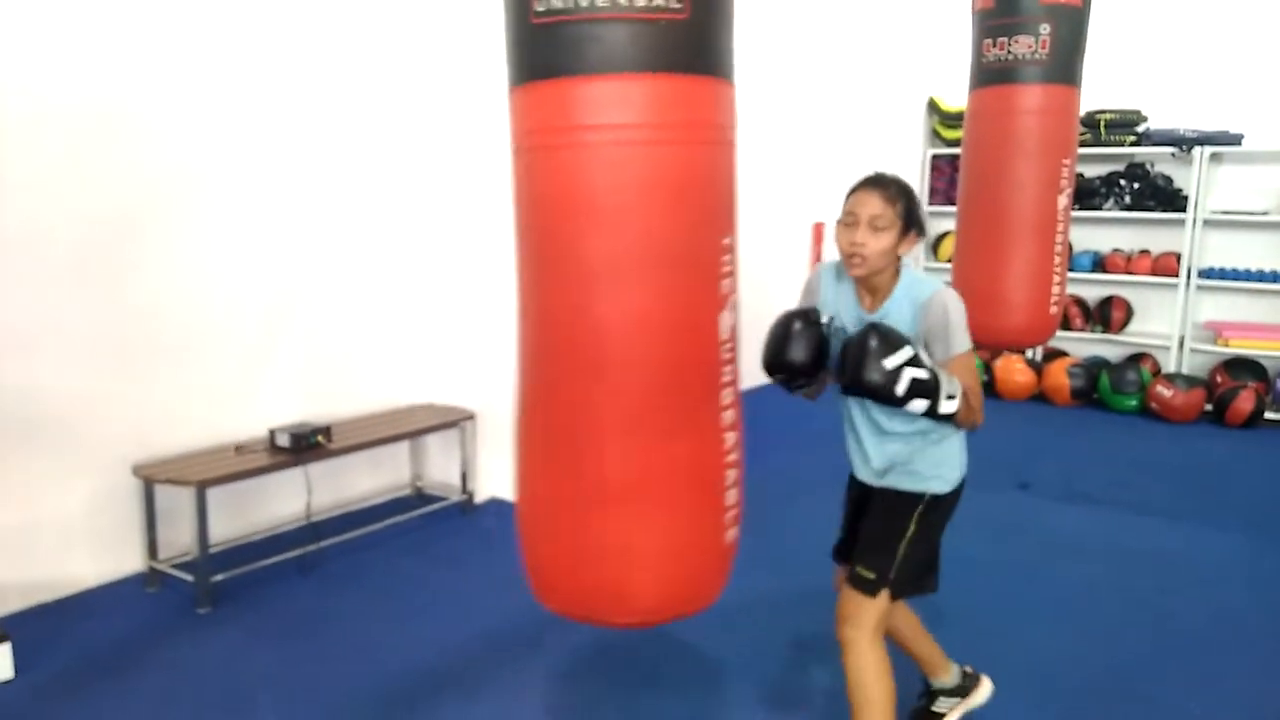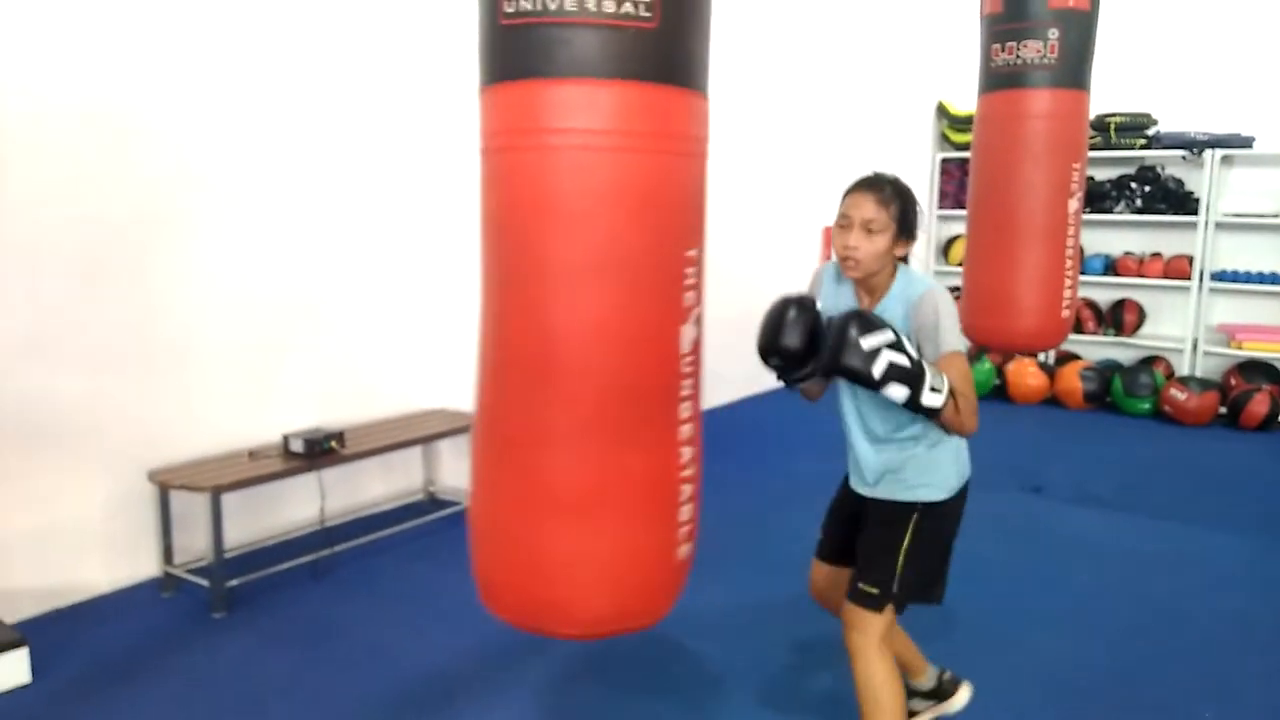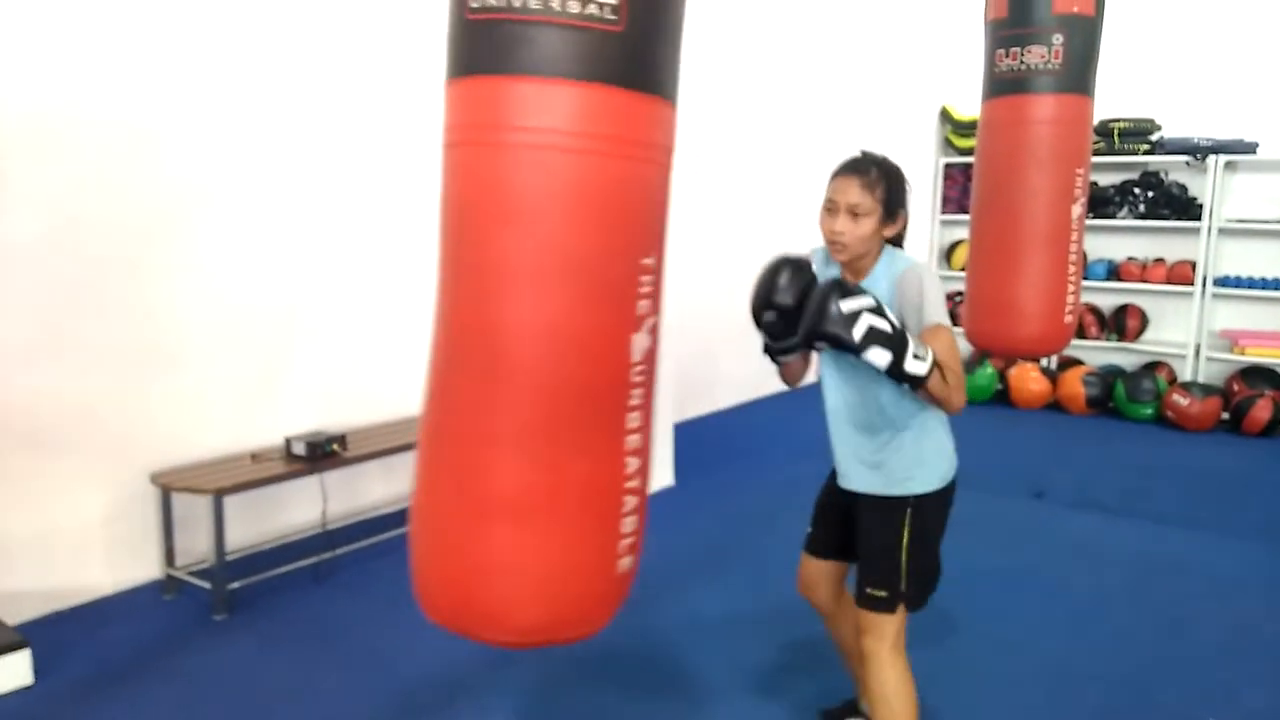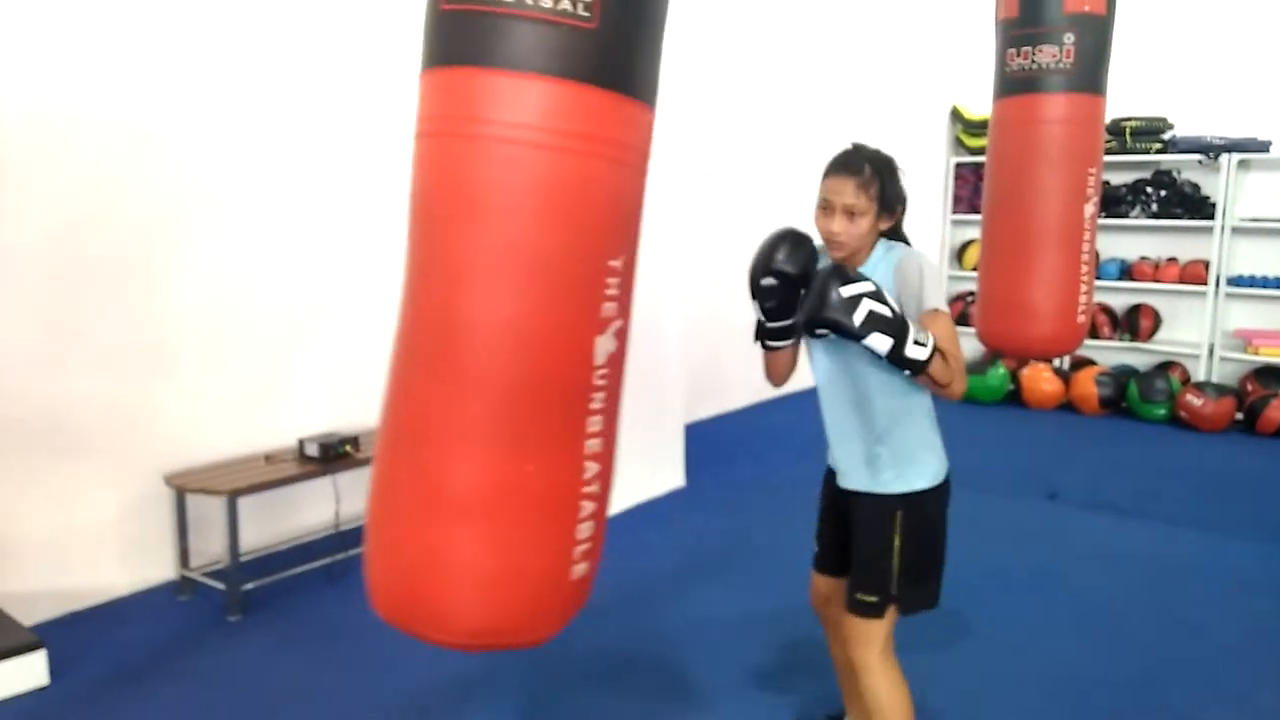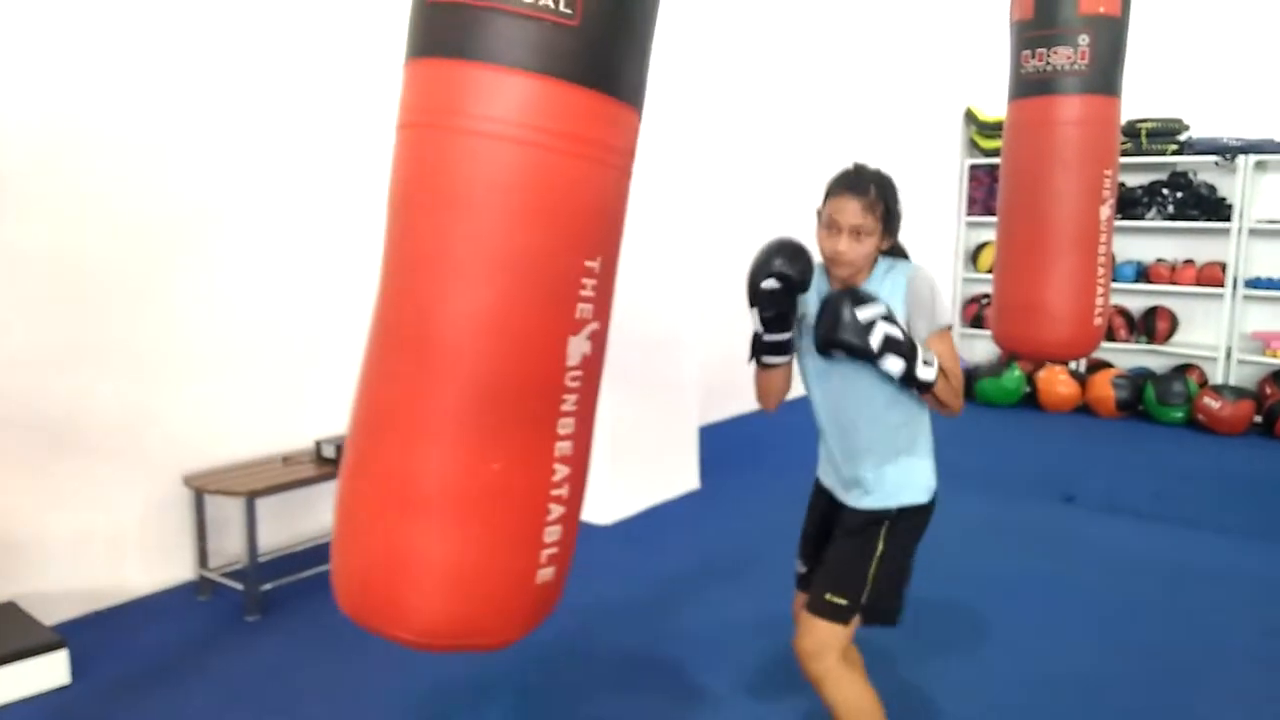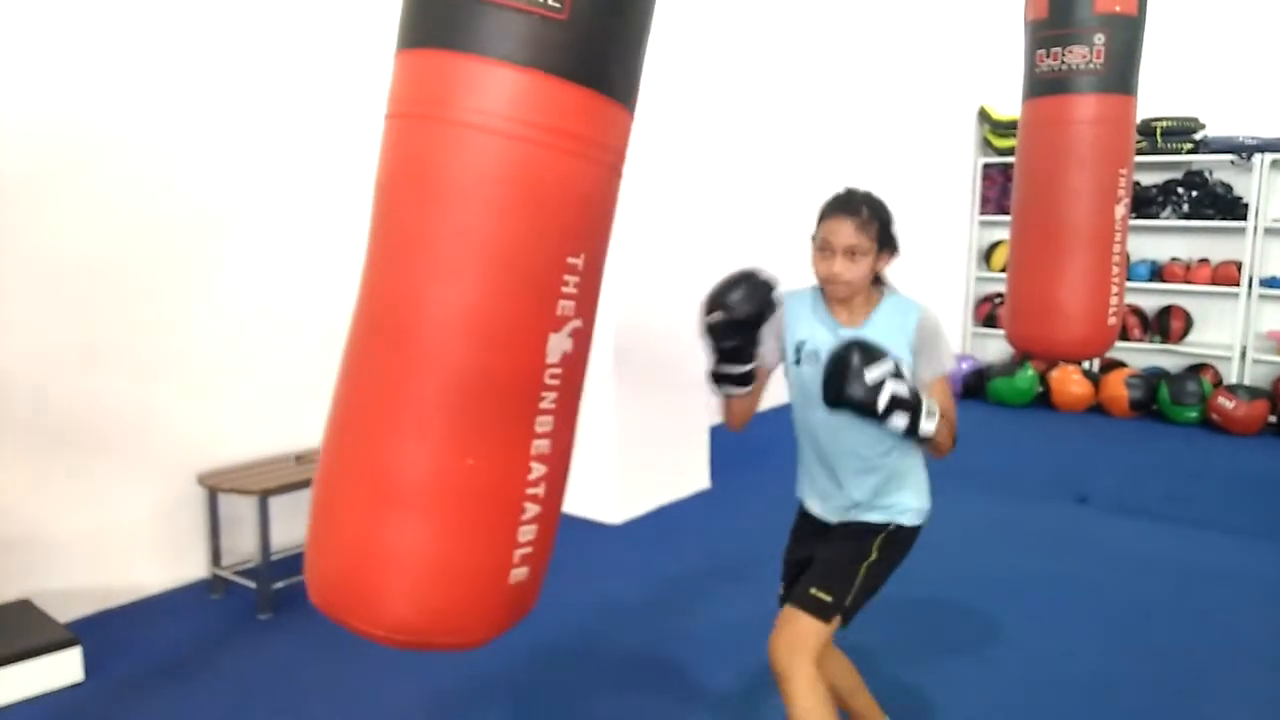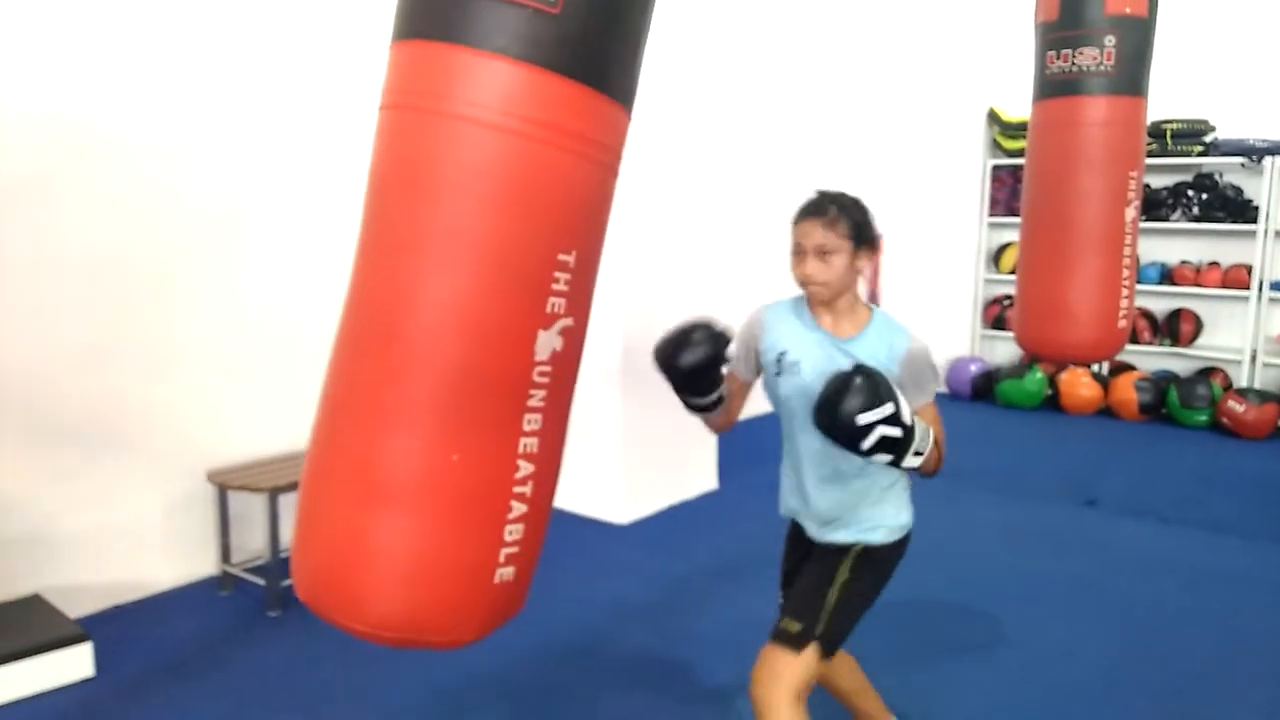
dt=0.1s
person 1, frame 1
left shoulder: (934, 302)
right shoulder: (824, 284)
left elbow: (971, 412)
right elbow: (813, 383)
left wrist: (919, 386)
right wrist: (795, 369)
left hip: (923, 477)
right hip: (869, 468)
left knee: (856, 621)
right knee: (868, 592)
person 1, frame 2
left shoulder: (927, 303)
right shoulder: (829, 284)
left elbow: (965, 419)
right elbow: (815, 388)
left wrist: (900, 372)
right wrist: (792, 359)
left hip: (923, 488)
right hip: (867, 475)
left knee: (866, 628)
right knee: (826, 583)
person 1, frame 3
left shoulder: (911, 279)
right shoulder: (818, 270)
left elbow: (951, 395)
right elbow: (794, 375)
left wrist: (885, 342)
right wrist: (780, 332)
left hip: (909, 480)
right hip: (853, 468)
left knee: (876, 635)
right knee: (817, 582)
person 1, frame 4
left shoulder: (905, 267)
right shoulder: (812, 267)
left elbow: (952, 380)
right elbow: (778, 373)
left wrist: (882, 325)
right wrist: (776, 309)
left hip: (905, 481)
right hip: (848, 469)
left knee: (865, 640)
right knee: (832, 608)
person 1, frame 5
left shoulder: (913, 285)
right shoulder: (807, 286)
left elbow: (952, 398)
right elbow: (770, 397)
left wrist: (894, 349)
right wrist: (773, 319)
left hip: (892, 497)
right hip: (836, 483)
left knee: (816, 647)
right knee: (810, 615)
person 1, frame 6
left shoulder: (915, 324)
right shoulder: (788, 312)
left elbow: (942, 433)
right elbow: (737, 412)
left wrist: (895, 402)
right wrist: (732, 349)
left hip: (886, 515)
right hip: (819, 509)
left knee: (790, 648)
right knee: (818, 646)
person 1, frame 7
left shoulder: (904, 349)
right shoulder: (770, 324)
left elbow: (932, 459)
right elbow: (723, 417)
left wrist: (901, 437)
right wrist: (697, 385)
left hip: (866, 533)
right hip: (808, 518)
right knee: (804, 655)
